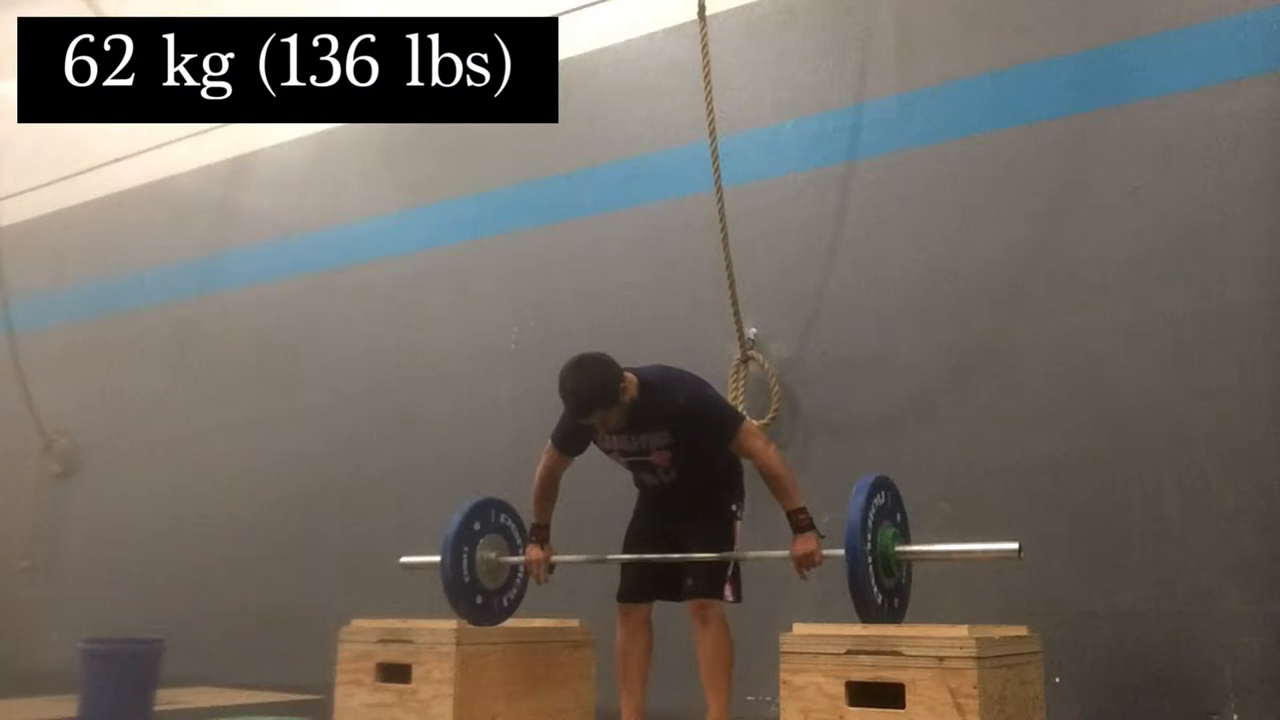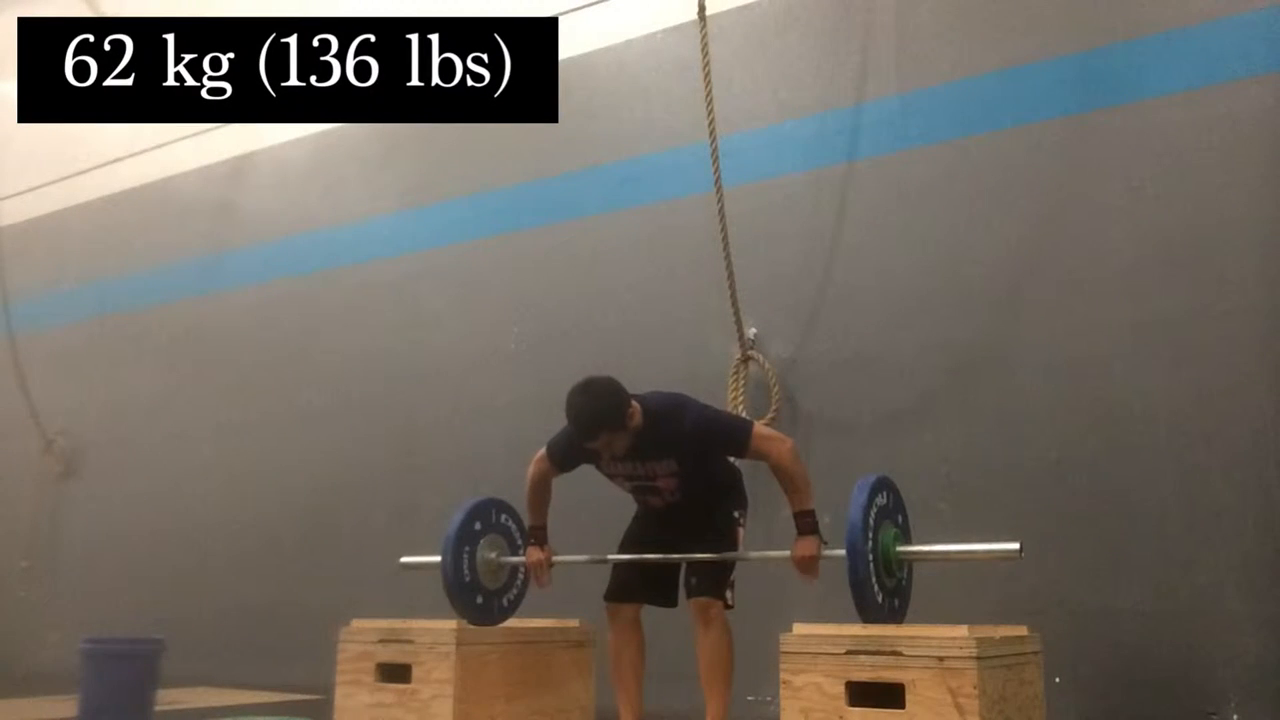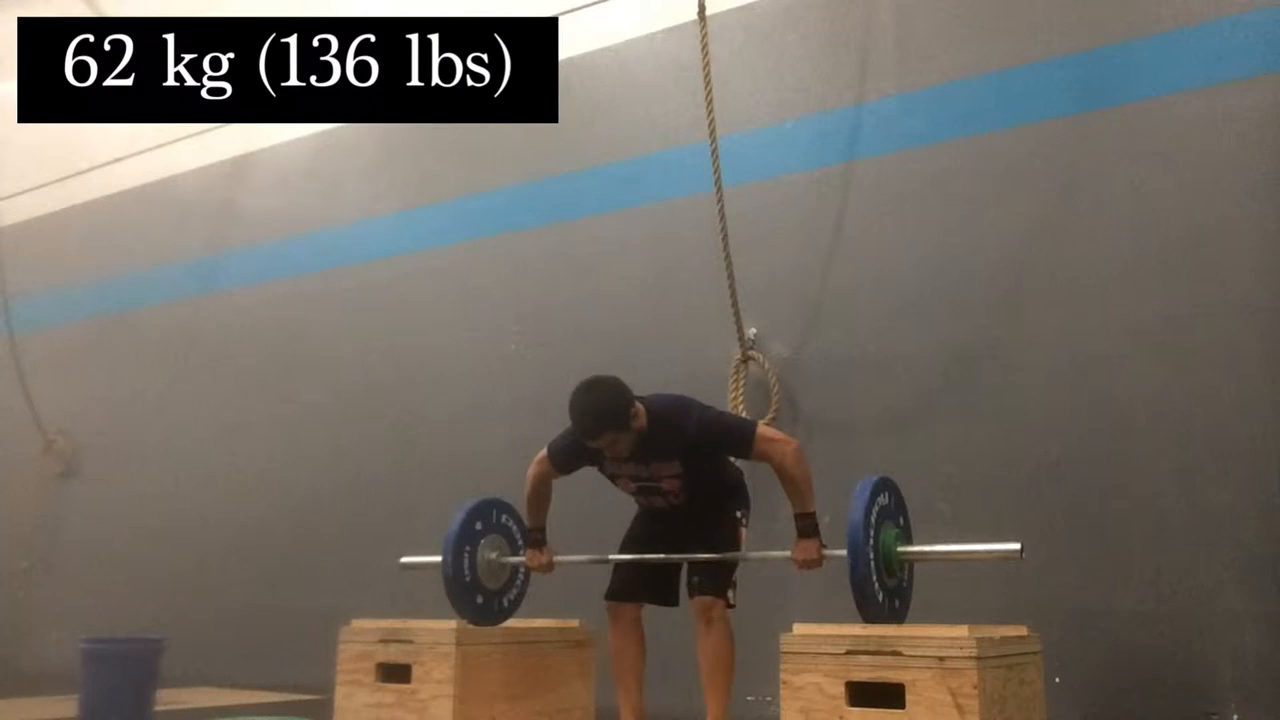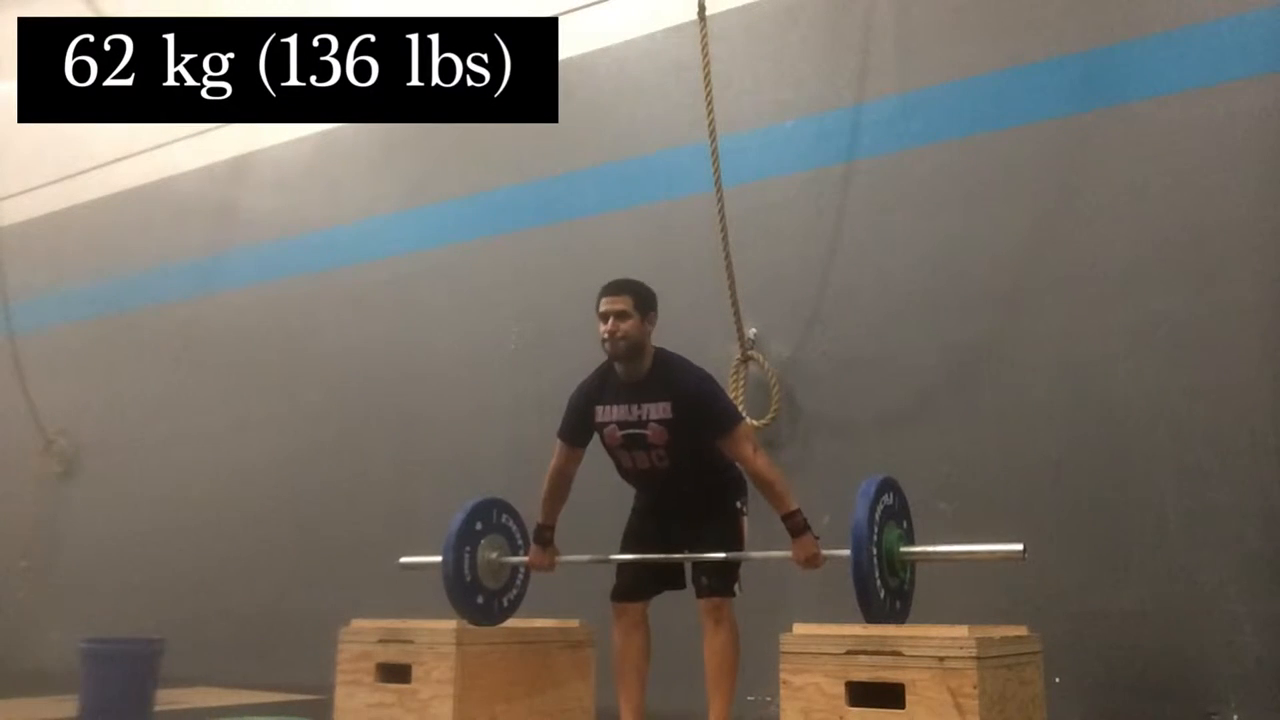
dt=1s
person 1, frame 1
left shoulder: (681, 395)
right shoulder: (583, 411)
left elbow: (760, 448)
right elbow: (550, 469)
left wrist: (802, 526)
right wrist: (539, 536)
left hip: (712, 499)
right hip: (657, 501)
left knee: (704, 606)
right knee: (631, 608)
person 1, frame 2
left shoulder: (684, 420)
right shoulder: (583, 435)
left elbow: (781, 448)
right elbow: (539, 469)
left wrist: (807, 531)
right wrist: (537, 539)
left hip: (714, 508)
right hip: (656, 512)
left knee: (706, 605)
right knee: (619, 606)
person 1, frame 3
left shoulder: (688, 422)
right shoulder: (585, 437)
left elbow: (785, 449)
right elbow: (539, 469)
left wrist: (807, 532)
right wrist: (536, 540)
left hip: (716, 511)
right hip: (657, 514)
left knee: (708, 605)
right knee: (620, 607)
person 1, frame 4
left shoulder: (687, 382)
right shoulder: (590, 394)
left elbow: (749, 454)
right elbow: (563, 468)
left wrist: (798, 529)
right wrist: (543, 537)
left hip: (712, 504)
right hip: (653, 505)
left knee: (714, 605)
right knee: (626, 607)
